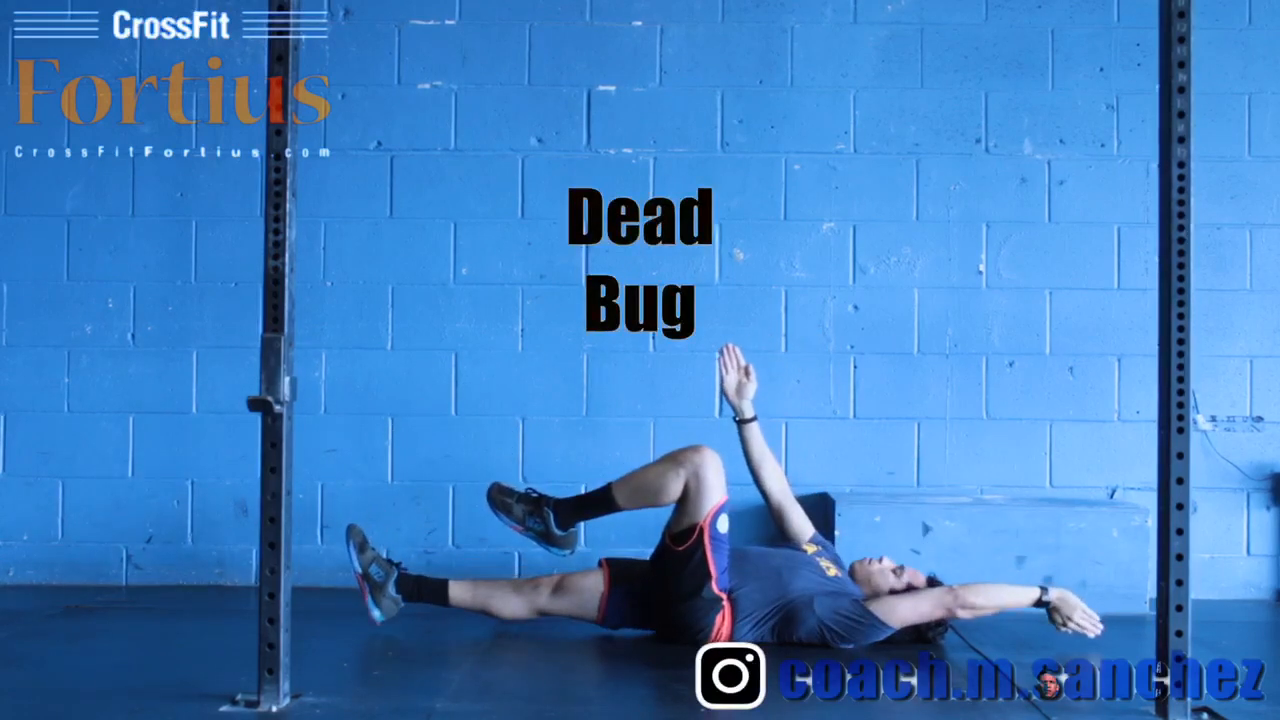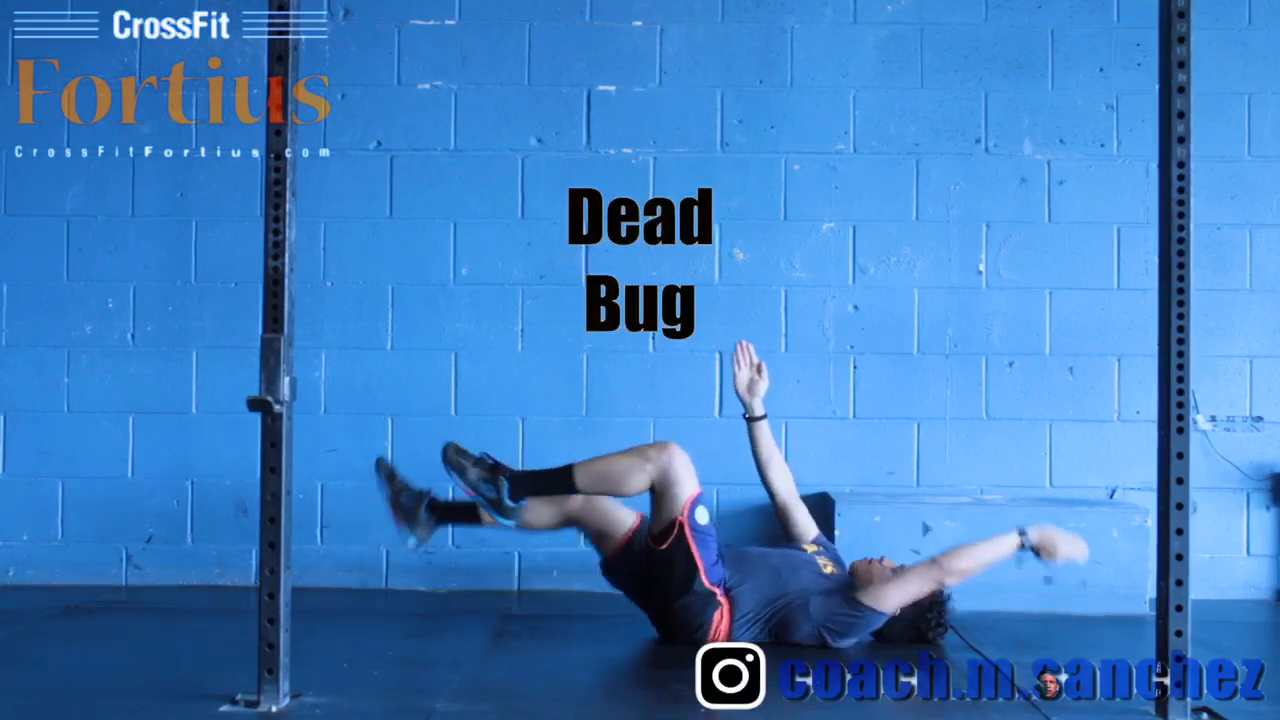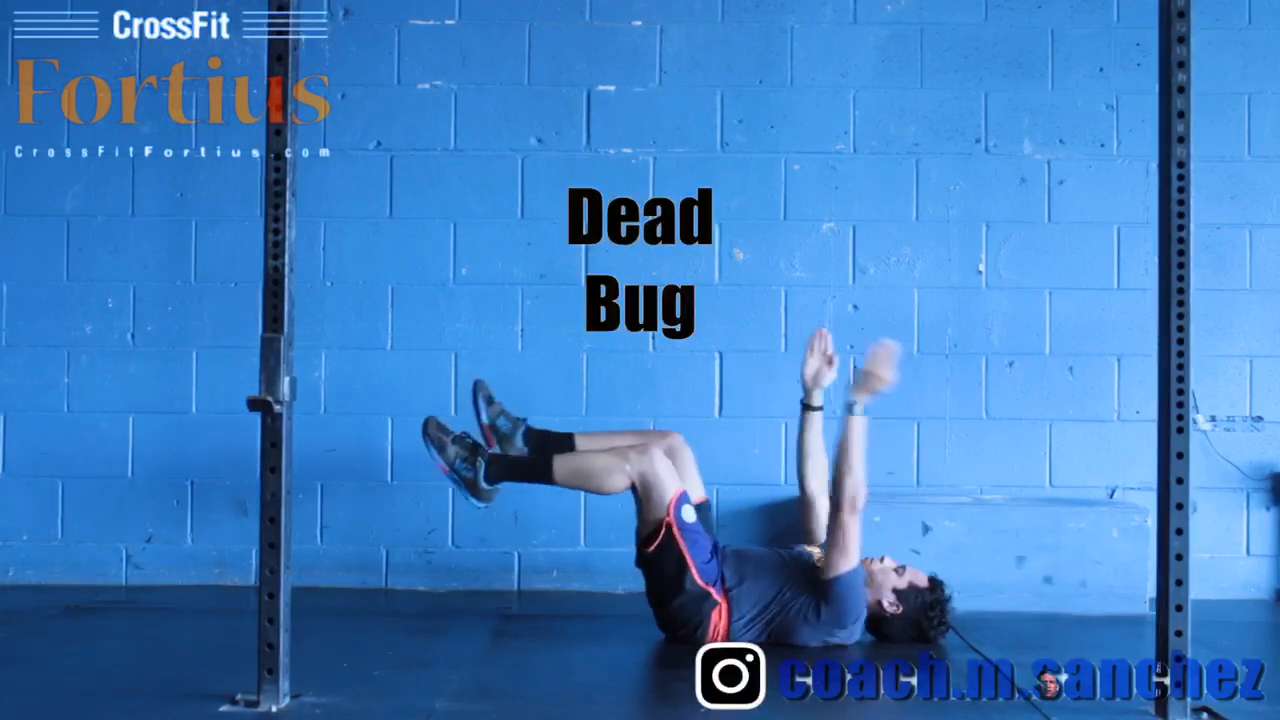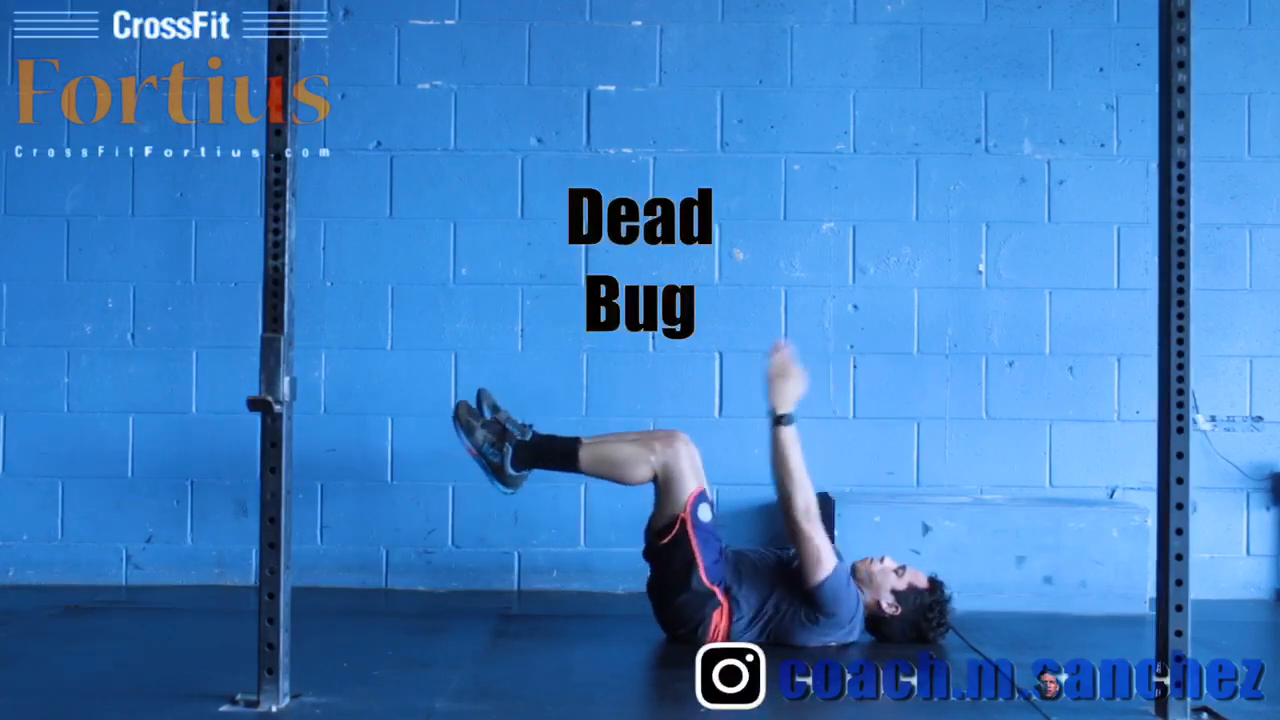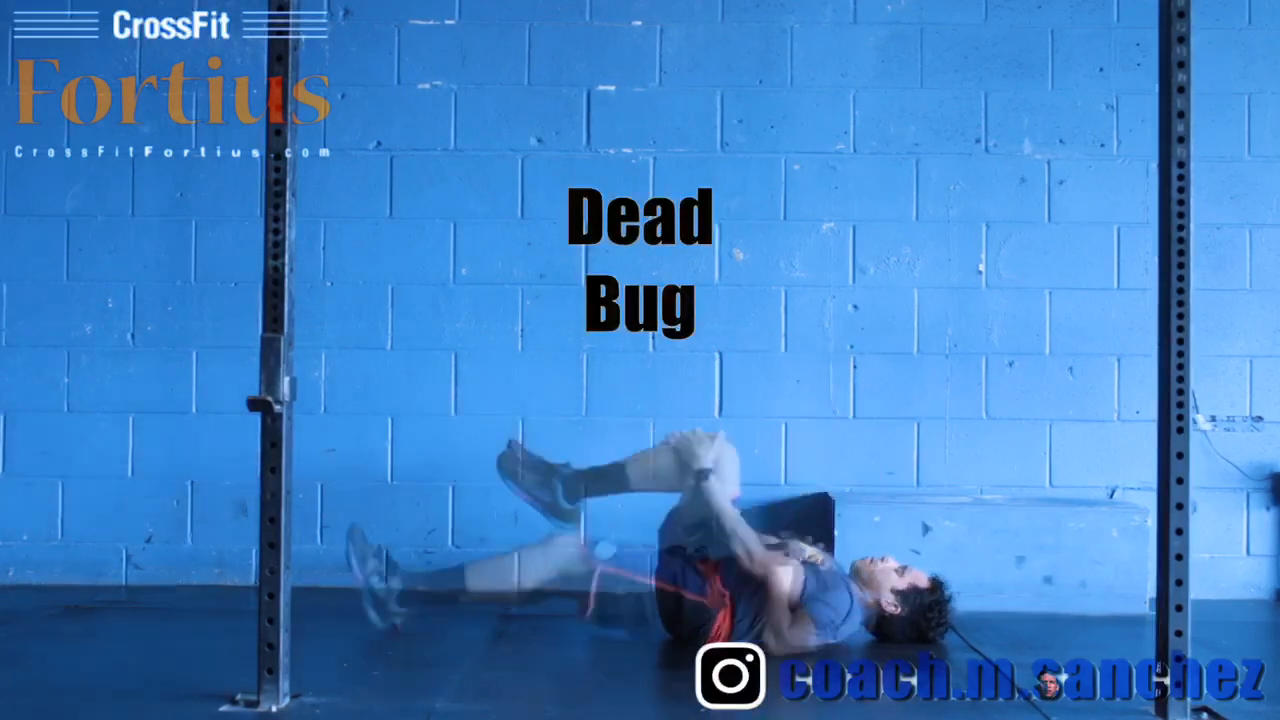
dt=0.5s
person 1, frame 1
left shoulder: (858, 615)
right shoulder: (827, 560)
left elbow: (953, 602)
right elbow: (777, 489)
left wrist: (1047, 594)
right wrist: (745, 410)
left hip: (703, 606)
right hip: (674, 591)
left knee: (699, 461)
right knee: (542, 593)
left ankle: (560, 517)
right ankle: (400, 588)
person 1, frame 2
left shoulder: (855, 616)
right shoulder: (831, 567)
left elbow: (940, 568)
right elbow: (782, 490)
left wrist: (1025, 537)
right wrist: (754, 406)
left hip: (701, 605)
right hip: (685, 590)
left knee: (668, 456)
right knee: (579, 502)
left ankle: (507, 483)
right ankle: (434, 511)
person 1, frame 3
left shoulder: (844, 610)
right shoulder: (828, 568)
left elbow: (850, 508)
right elbow: (816, 490)
left wrist: (859, 402)
right wrist: (813, 396)
left hip: (701, 604)
right hip: (707, 579)
left knee: (646, 461)
right knee: (670, 444)
left ankle: (488, 471)
right ankle: (524, 441)
person 1, frame 4
left shoulder: (839, 607)
right shoulder: (839, 580)
left elbow: (805, 516)
right elbow: (800, 518)
left wrist: (783, 413)
right wrist: (784, 410)
left hip: (700, 606)
right hip: (705, 589)
left knee: (673, 449)
right knee: (671, 447)
left ankle: (518, 458)
right ankle: (524, 444)
person 1, frame 5
left shoulder: (836, 605)
right shoulder: (834, 583)
left elbow: (762, 563)
left wrist: (708, 474)
left hip: (702, 609)
right hip: (700, 577)
